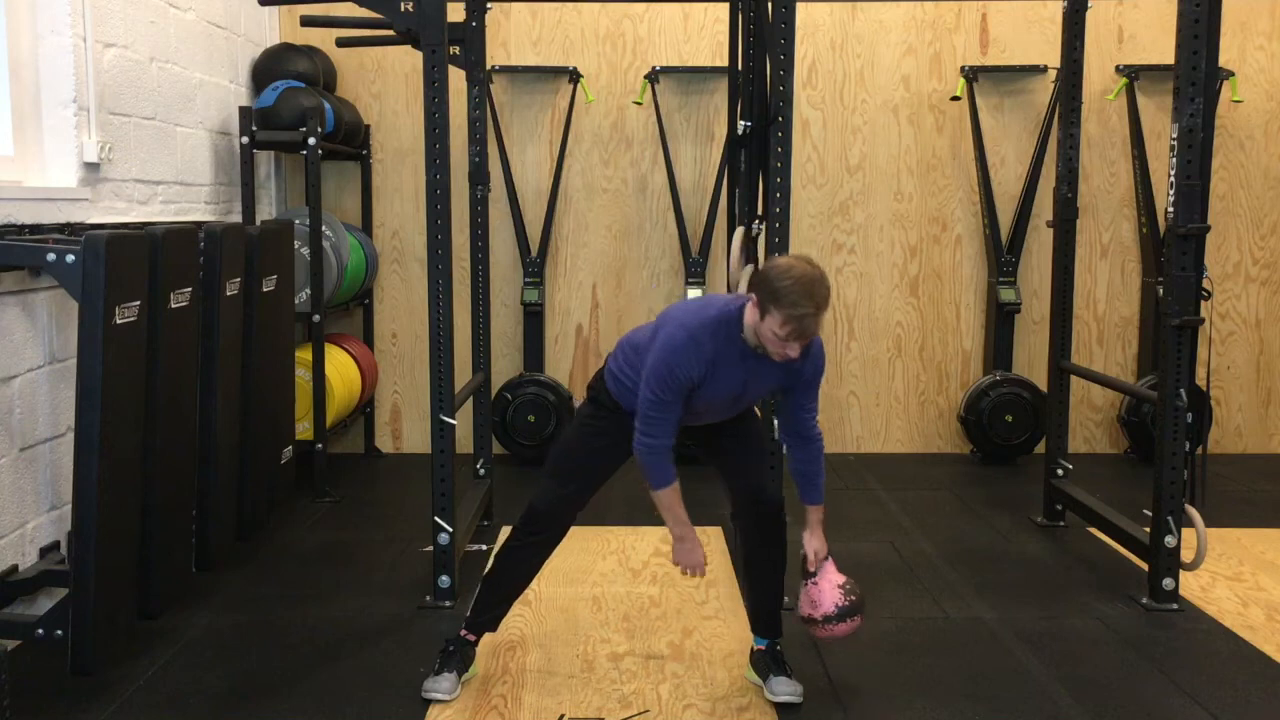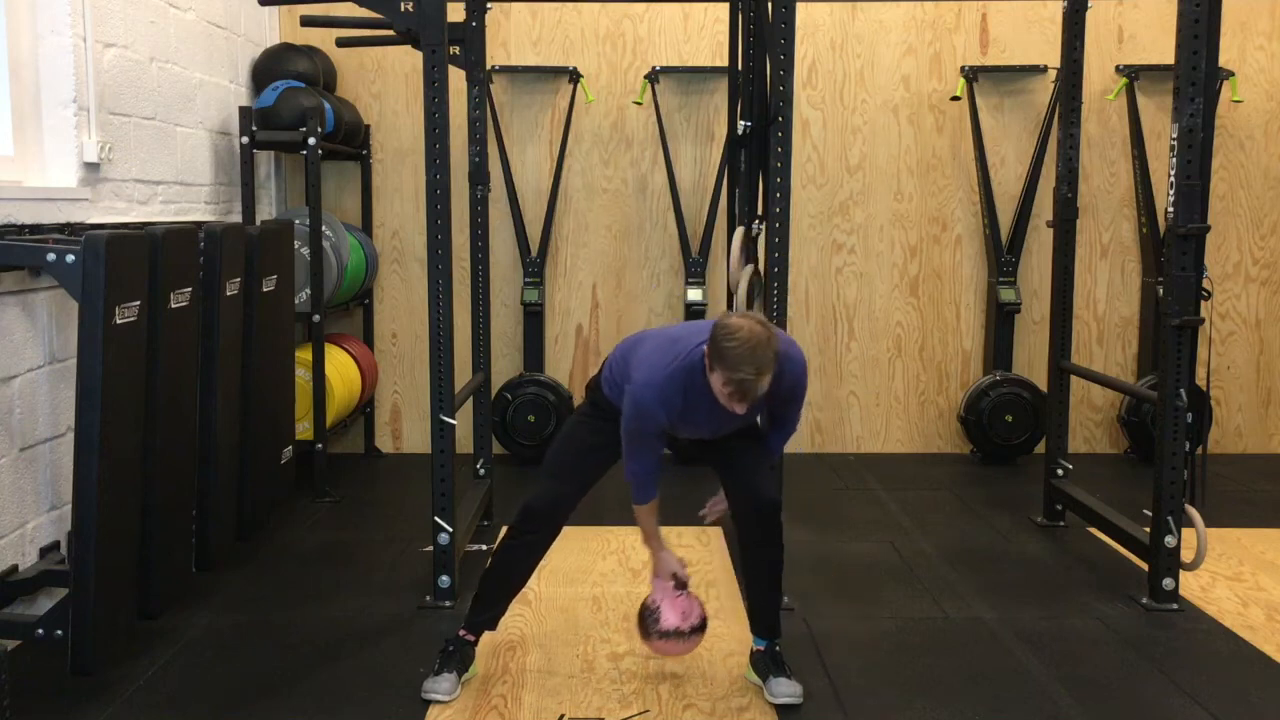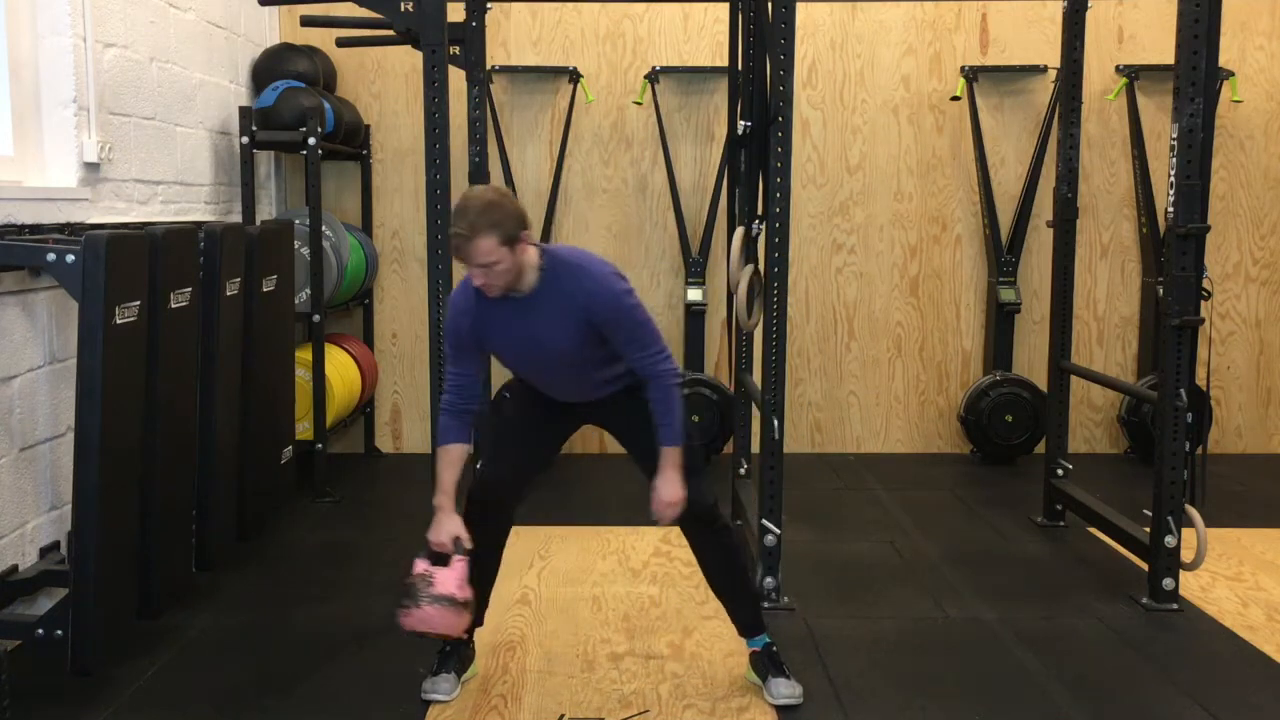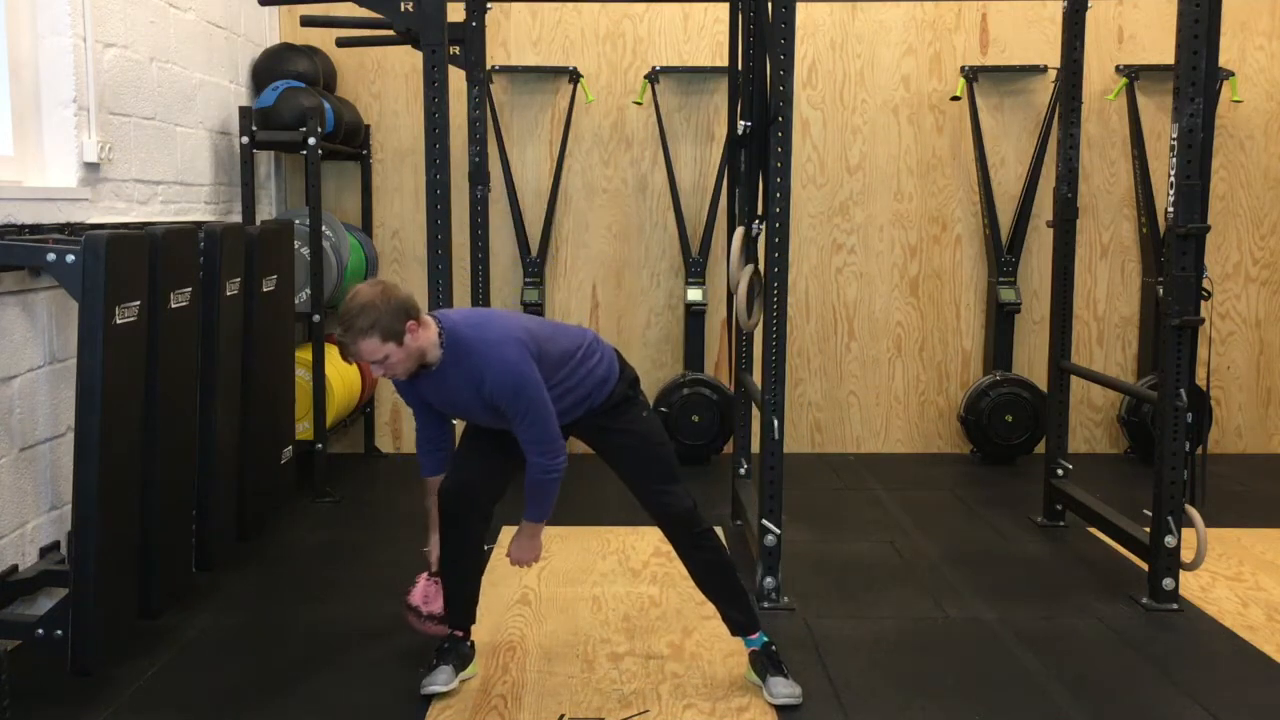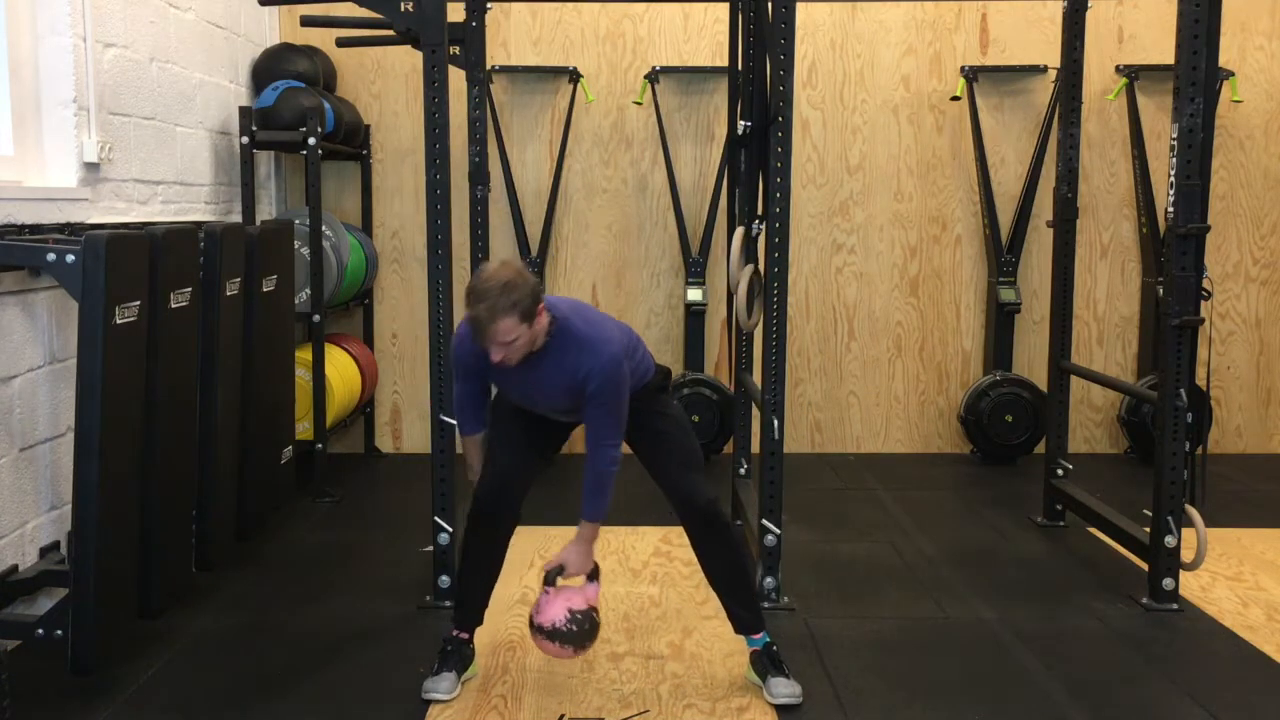
dt=0.7s
person 1, frame 1
left shoulder: (805, 350)
right shoulder: (686, 336)
left elbow: (803, 434)
right elbow: (651, 445)
left wrist: (814, 528)
right wrist: (682, 536)
right hip: (624, 400)
left knee: (764, 503)
right knee: (549, 512)
left ankle: (766, 649)
right ankle: (466, 641)
person 1, frame 2
left shoulder: (788, 365)
right shoulder: (657, 382)
left elbow: (781, 425)
right elbow: (641, 474)
left wrist: (738, 484)
right wrist: (658, 551)
right hip: (620, 400)
left knee: (761, 507)
right knee: (544, 509)
left ankle: (766, 650)
right ankle: (464, 642)
person 1, frame 3
left shoulder: (591, 281)
right shoulder: (466, 305)
left elbow: (660, 370)
right elbow: (459, 405)
left wrist: (670, 468)
right wrist: (444, 506)
left hip: (626, 389)
right hip: (541, 396)
left knee: (695, 507)
right knee: (487, 497)
left ankle: (760, 646)
right ankle: (461, 642)
person 1, frame 4
left shoulder: (496, 354)
right shoulder: (411, 367)
left elbow: (547, 456)
right elbow: (434, 444)
left wrist: (530, 532)
right wrist: (437, 528)
left hip: (601, 396)
left knee: (675, 511)
right knee: (460, 499)
left ankle: (757, 645)
right ankle: (458, 641)
person 1, frame 5
left shoulder: (599, 350)
right shoulder: (471, 338)
left elbow: (603, 453)
right elbow: (471, 408)
left wrist: (584, 541)
right wrist: (479, 477)
left hip: (635, 395)
left knee: (699, 506)
right knee: (494, 500)
left ankle: (760, 645)
right ankle: (460, 640)
